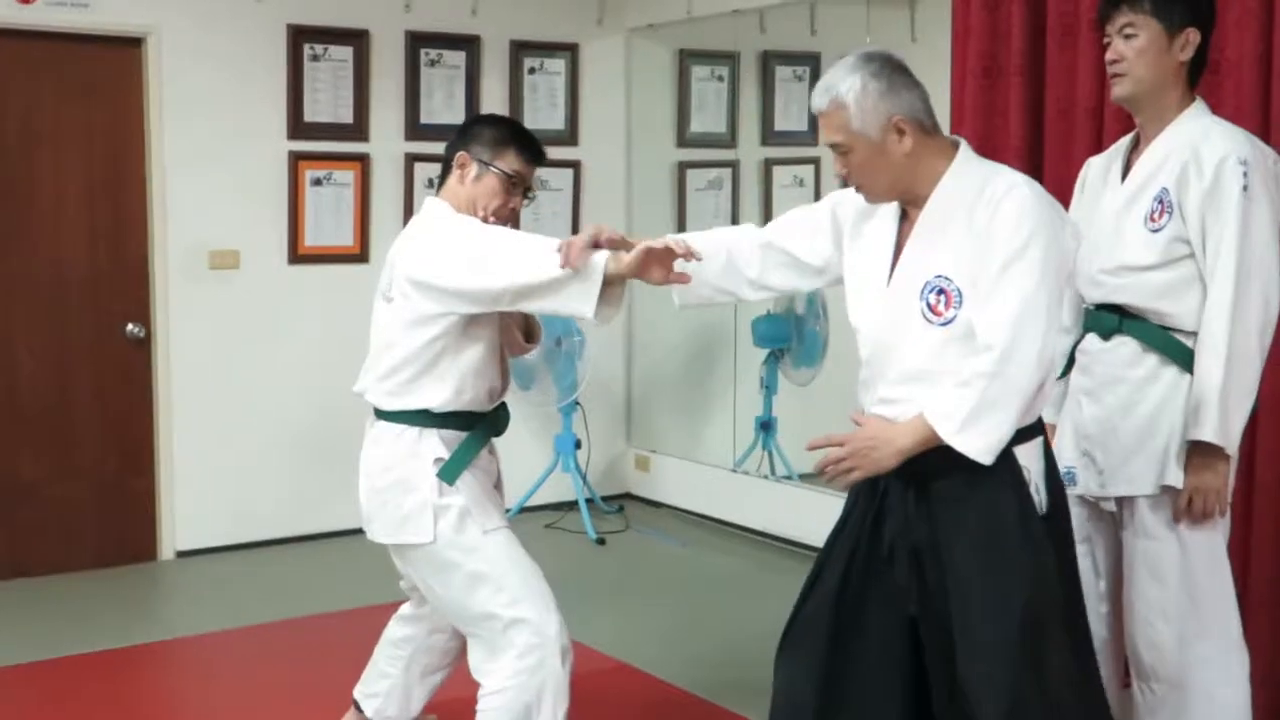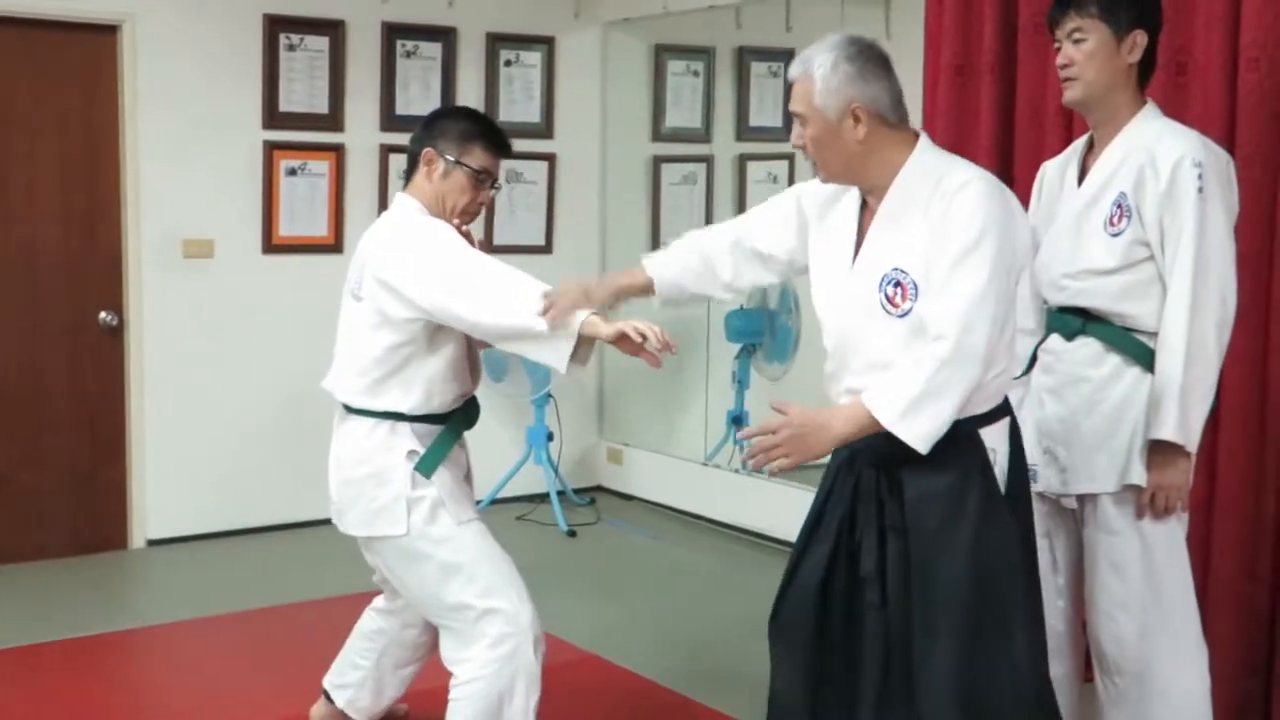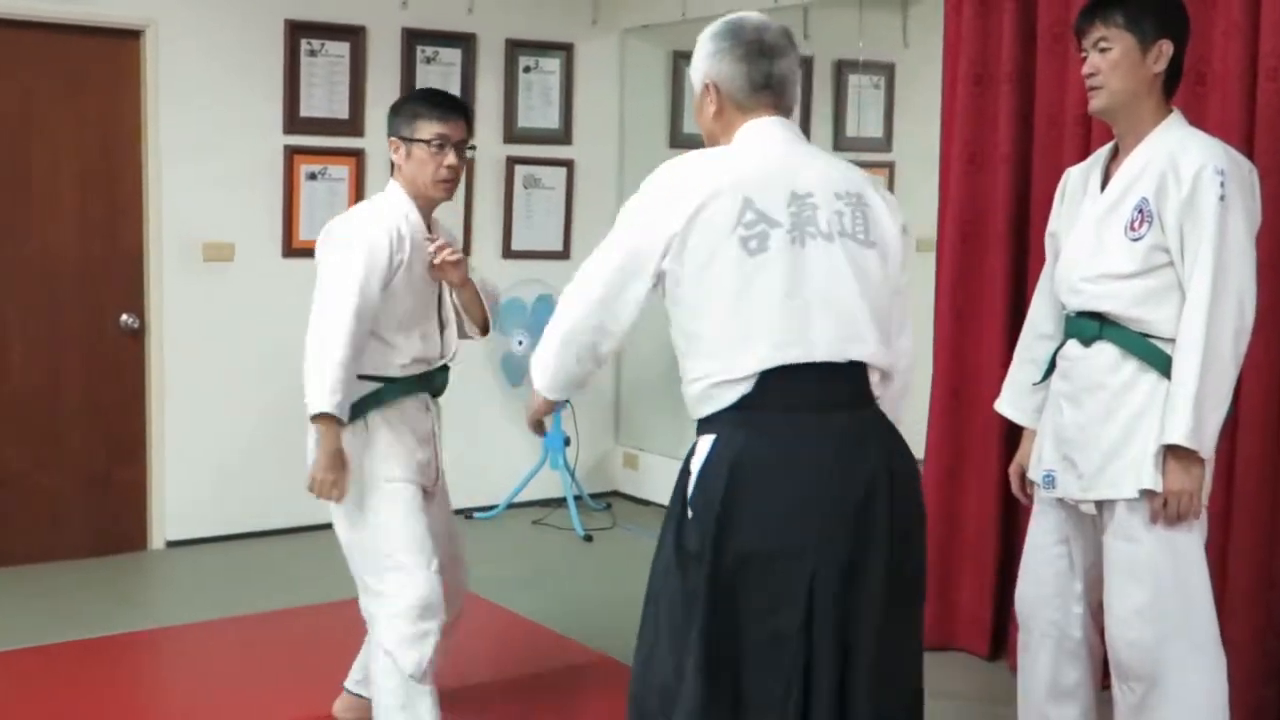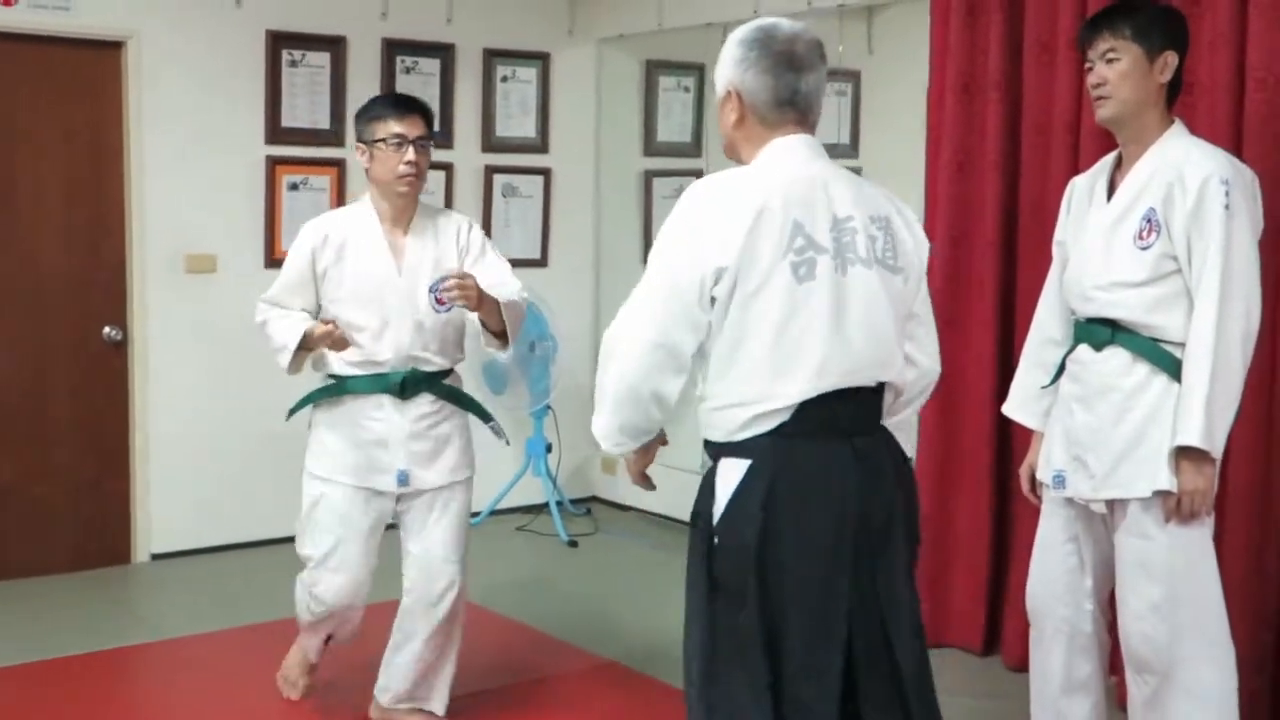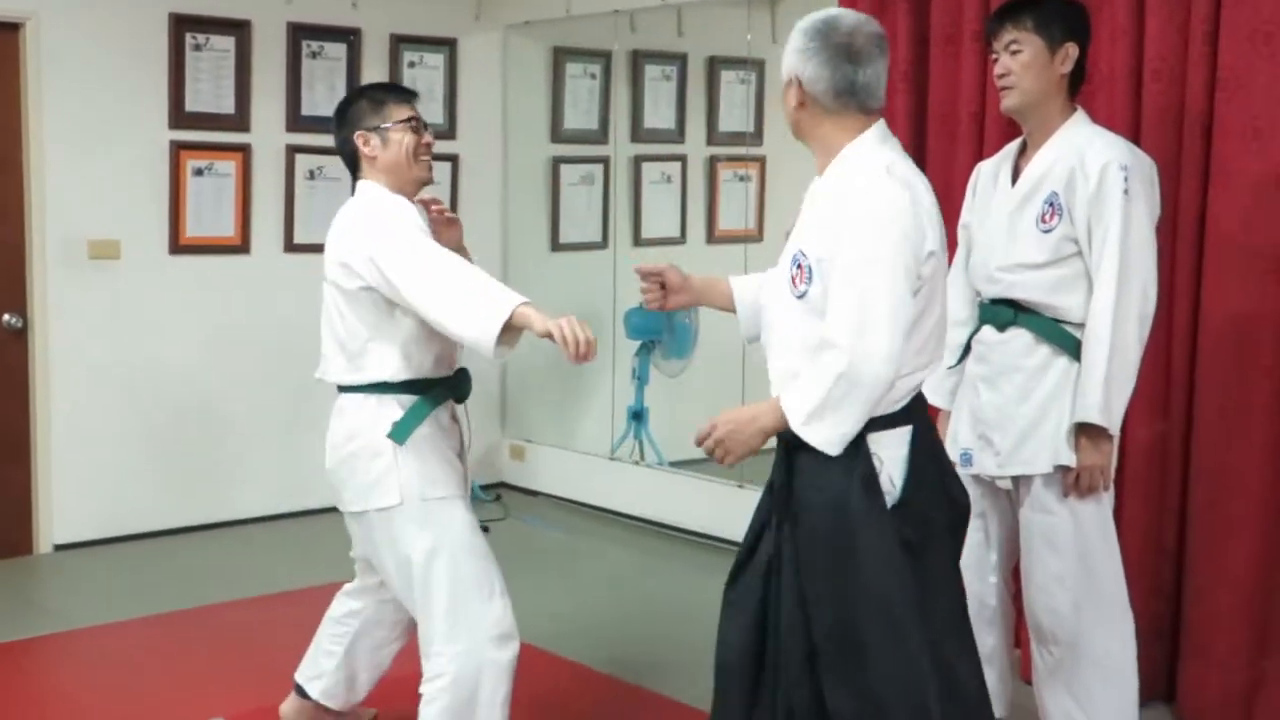
dt=1s
person 1, frame 1
right shoulder: (1099, 170)
left wrist: (1211, 442)
right wrist: (1052, 415)
left hip: (1168, 410)
right hip: (1092, 405)
left knee: (1176, 625)
right knee: (1075, 608)
person 1, frame 2
left shoulder: (1182, 160)
right shoulder: (1056, 172)
left elbow: (1201, 303)
left wrist: (1173, 440)
right wrist: (1010, 416)
left hip: (1128, 409)
right hip: (1051, 403)
left knee: (1138, 622)
right knee: (1034, 605)
person 1, frame 3
left shoulder: (1204, 167)
right shoulder: (1080, 179)
left elbow: (1218, 310)
left wrist: (1186, 445)
right wrist: (1031, 424)
left hip: (1147, 419)
right hip: (1073, 415)
left knee: (1153, 629)
right knee: (1047, 611)
person 1, frame 4
left shoulder: (1208, 177)
right shoulder: (1083, 189)
left elbow: (1226, 316)
left wrist: (1198, 447)
right wrist: (1039, 428)
left hip: (1155, 423)
right hip: (1080, 418)
left knee: (1164, 626)
right knee: (1057, 606)
person 1, frame 5
left shoulder: (1107, 163)
right shoulder: (988, 173)
left elbow: (1124, 297)
left wrist: (1096, 424)
right wrist: (944, 405)
left hip: (1055, 397)
right hip: (985, 391)
left knee: (1068, 595)
right knee: (967, 577)
person 2, frame 1
left shoulder: (1014, 210)
right shoulder: (860, 211)
left elbow: (1013, 363)
right elbow: (757, 253)
left wrist: (904, 438)
left hip: (991, 487)
right hip: (901, 484)
right knee: (832, 656)
person 2, frame 2
left shoulder: (970, 201)
right shoulder: (827, 201)
left elbow: (954, 354)
right elbow: (733, 251)
left wrist: (835, 425)
right wrist: (614, 286)
left hip: (955, 470)
right hip: (868, 466)
right knee: (821, 637)
person 2, frame 3
left shoulder: (687, 185)
right shoulder: (862, 192)
left elbow: (598, 301)
right elbow: (891, 346)
left wrist: (550, 388)
left hip: (753, 461)
right hip: (861, 452)
person 2, frame 4
left shoulder: (720, 204)
right shoulder: (887, 212)
left elbow: (644, 349)
right elbow: (918, 363)
left wrist: (635, 437)
left hip: (769, 487)
right hip: (870, 474)
person 2, frame 5
left shoulder: (880, 192)
right shoulder: (838, 182)
left elbow: (863, 357)
left wrist: (764, 419)
right wrist: (696, 291)
left hip: (865, 466)
right hip: (817, 457)
right knee: (774, 631)
person 3, frame 1
left shoulder: (450, 246)
right shoulder: (439, 242)
left elbow: (518, 336)
right elbow: (521, 263)
left wrist: (516, 308)
right wrist: (622, 263)
left hip: (425, 464)
right hip: (429, 472)
left knee: (441, 604)
right knee: (529, 635)
person 3, frame 2
left shoulder: (404, 239)
right shoulder: (410, 241)
left elbow: (468, 310)
right elbow: (492, 296)
left wrist: (467, 263)
right wrist: (596, 324)
left hip: (394, 458)
right hip: (400, 467)
left knee: (415, 596)
right knee: (502, 625)
person 3, frame 3
left shoulder: (435, 232)
right shoulder: (369, 228)
left elbow: (478, 327)
right elbow: (333, 330)
left wrist: (461, 282)
right wrist: (327, 439)
left hip: (412, 419)
right hip: (368, 425)
left knee: (440, 580)
right knee: (409, 594)
person 3, frame 4
left shoulder: (458, 232)
right shoulder: (325, 237)
left elbow: (510, 312)
right elbow: (275, 313)
left wrist: (483, 302)
right wrist: (312, 336)
left hip: (435, 423)
right hip: (352, 424)
left knee: (438, 579)
right knee: (334, 574)
right ankle: (316, 632)
person 3, frame 5
left shoulder: (394, 220)
right shoulder: (375, 220)
left elbow: (442, 282)
right elbow: (441, 287)
left wrist: (453, 245)
right wrist: (537, 320)
left hip: (388, 434)
right hip: (394, 439)
left knee: (383, 586)
right knee: (475, 626)
